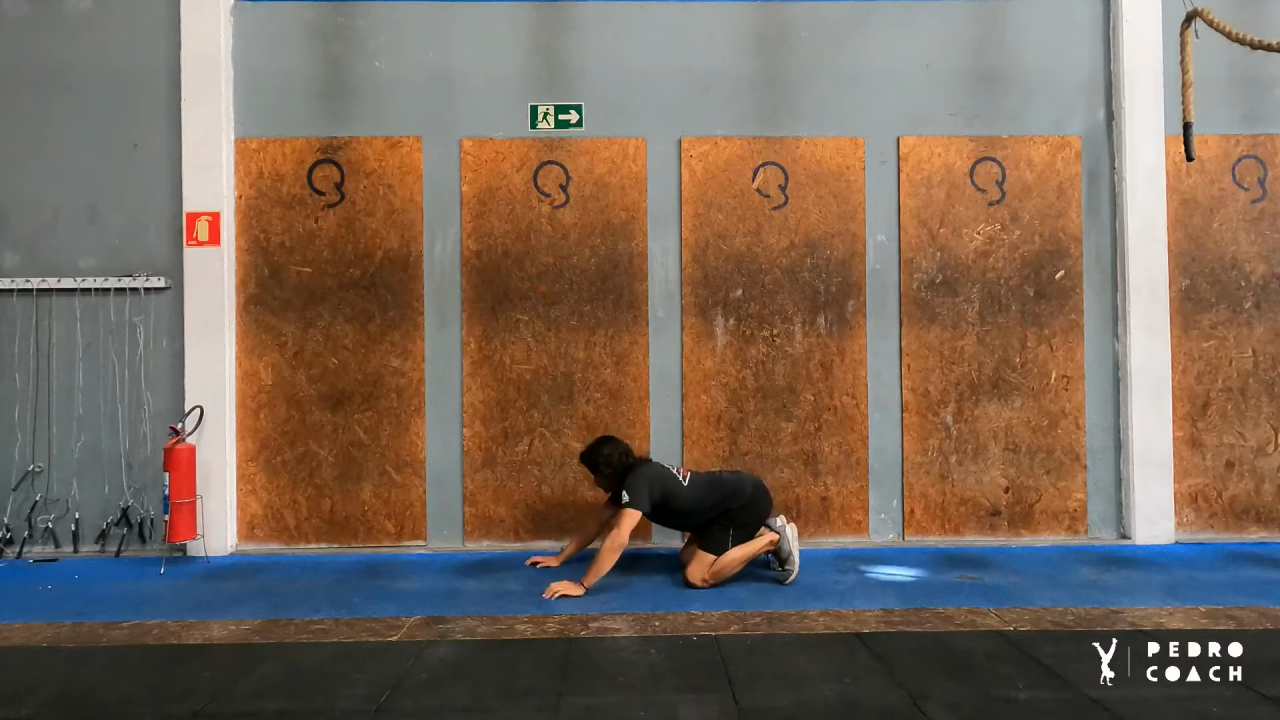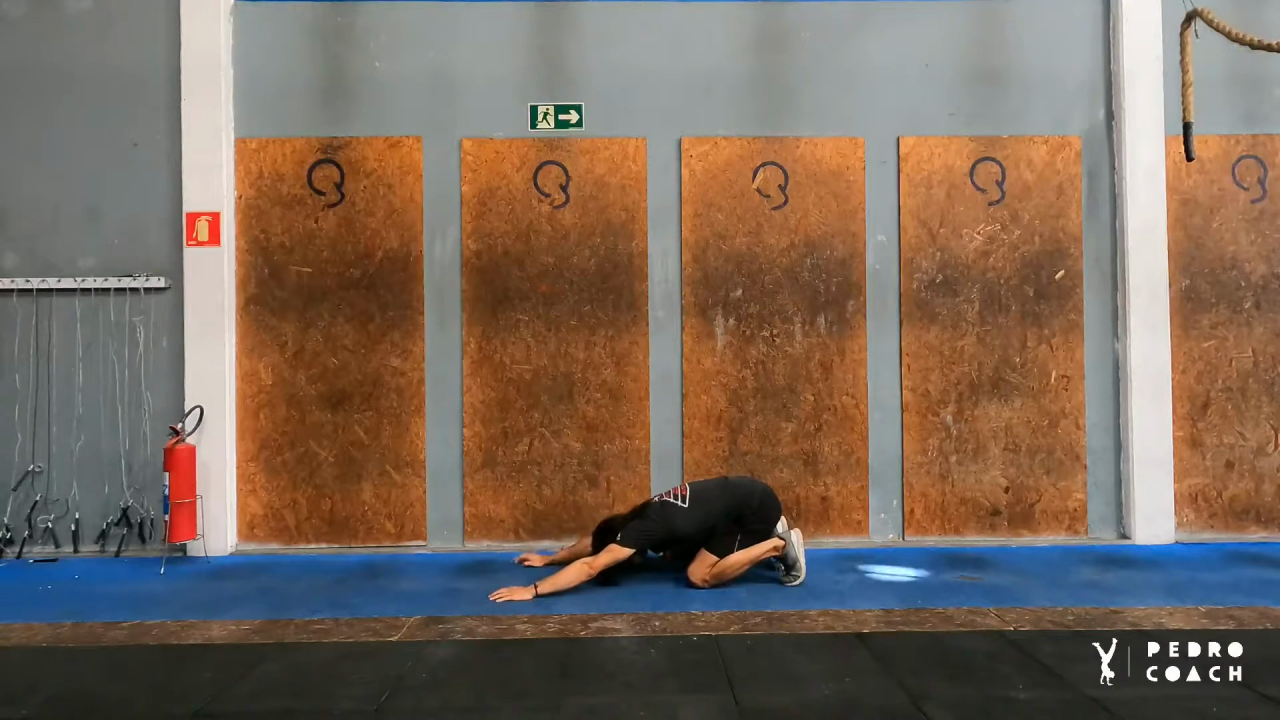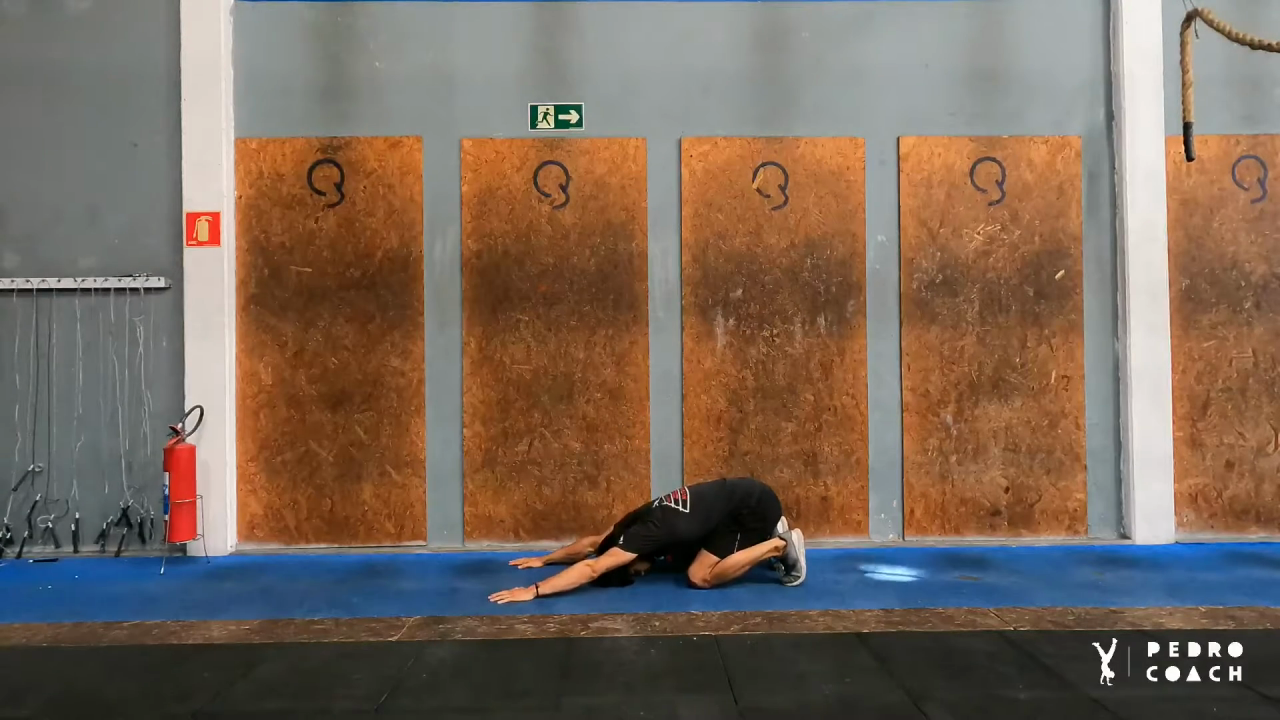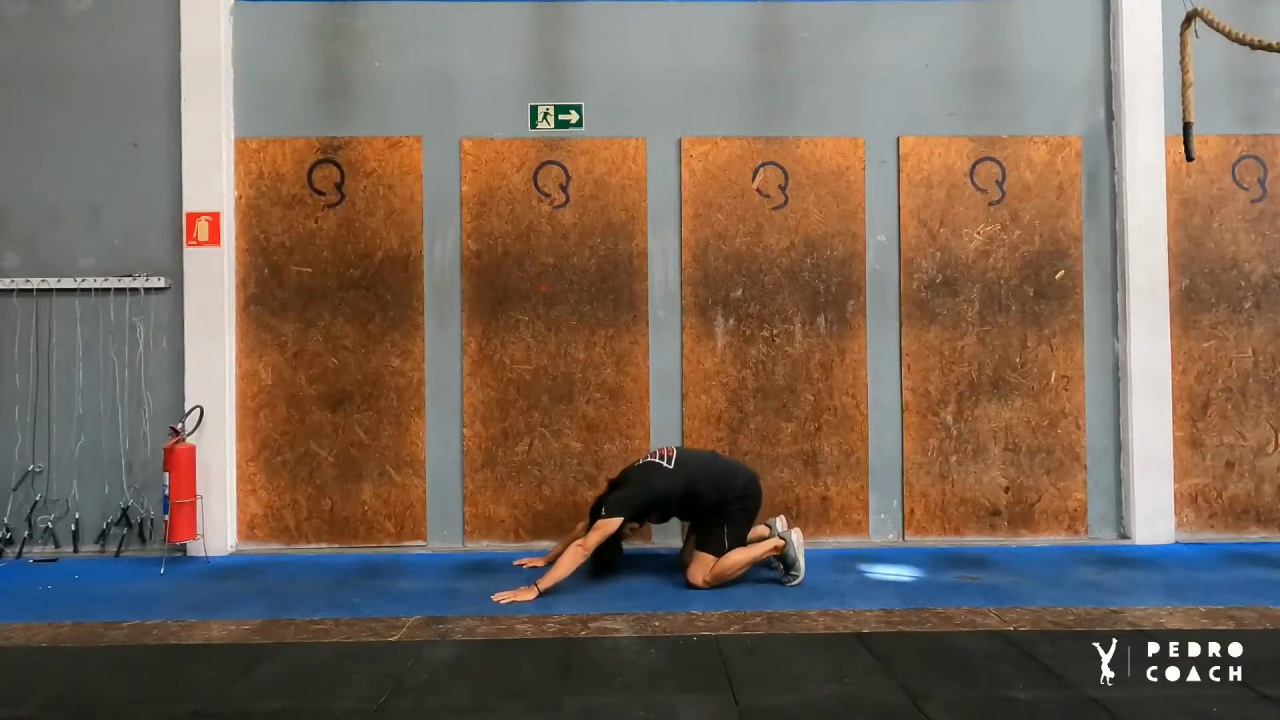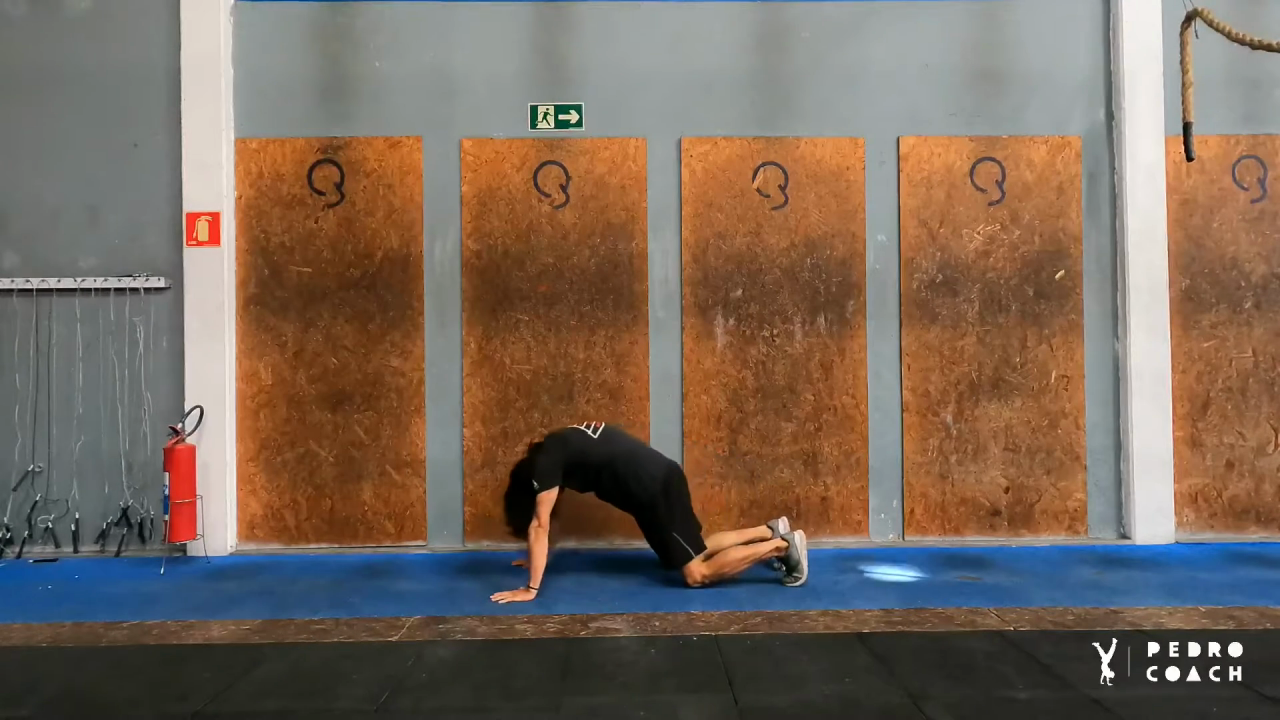
dt=1s
person 1, frame 1
left shoulder: (638, 483)
right shoulder: (633, 476)
left elbow: (618, 540)
right elbow: (601, 523)
left wrist: (581, 585)
right wrist: (560, 557)
left hip: (746, 500)
right hip: (736, 492)
left knee: (698, 576)
right knee: (687, 558)
left ankle: (773, 539)
right ankle: (767, 529)
person 1, frame 2
left shoulder: (643, 530)
right shoulder: (641, 518)
left elbow: (589, 567)
right elbow: (593, 542)
left wrist: (532, 590)
right wrist: (546, 559)
left hip: (754, 505)
right hip: (743, 495)
left knee: (700, 575)
right knee: (692, 558)
left ankle: (779, 544)
right ankle: (771, 534)
person 1, frame 3
left shoulder: (648, 534)
right shoulder: (640, 521)
left elbow: (591, 569)
right elbow: (592, 543)
left wrist: (533, 590)
right wrist: (544, 559)
left hip: (754, 506)
right hip: (742, 495)
left knee: (701, 576)
right knee: (693, 558)
left ankle: (780, 545)
right ankle: (770, 533)
person 1, frame 4
left shoulder: (624, 498)
right shoulder: (627, 488)
left elbow: (583, 548)
right elbow: (585, 526)
left wrist: (536, 589)
right wrist: (547, 559)
left hip: (737, 493)
right hip: (722, 487)
left knee: (699, 576)
right knee: (690, 559)
left ankle: (780, 544)
right ankle: (769, 529)
person 1, frame 5
left shoulder: (543, 462)
right shoulder: (555, 452)
left elbow: (539, 525)
right elbow: (550, 517)
left wrist: (531, 588)
right wrist: (541, 558)
left hip: (656, 488)
right hip: (658, 479)
left knee: (697, 573)
right knee: (695, 551)
left ankle: (782, 546)
right ankle: (771, 531)
